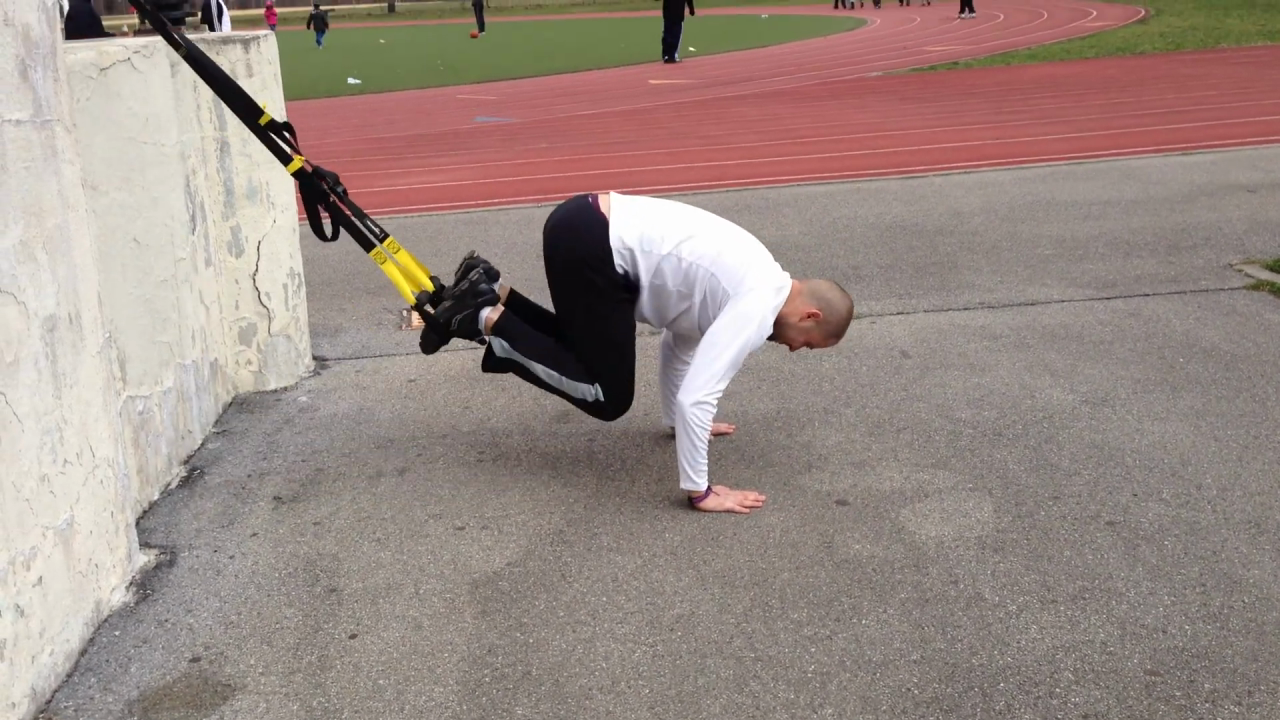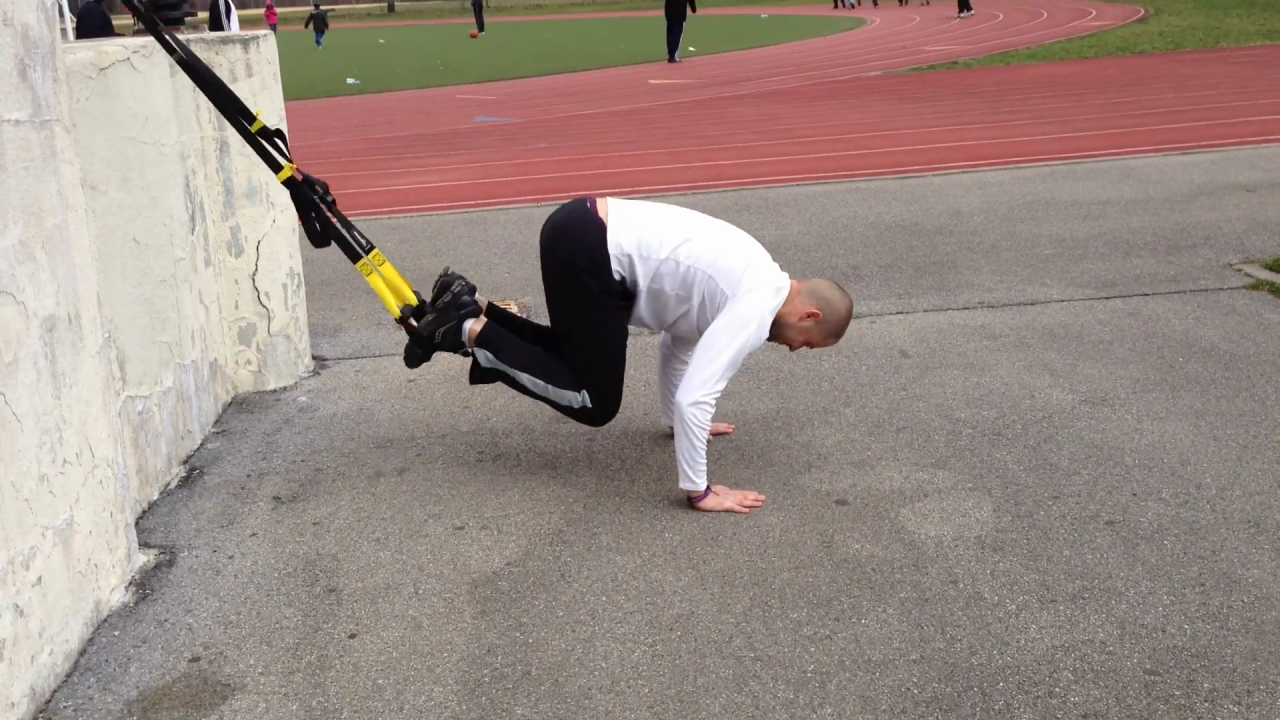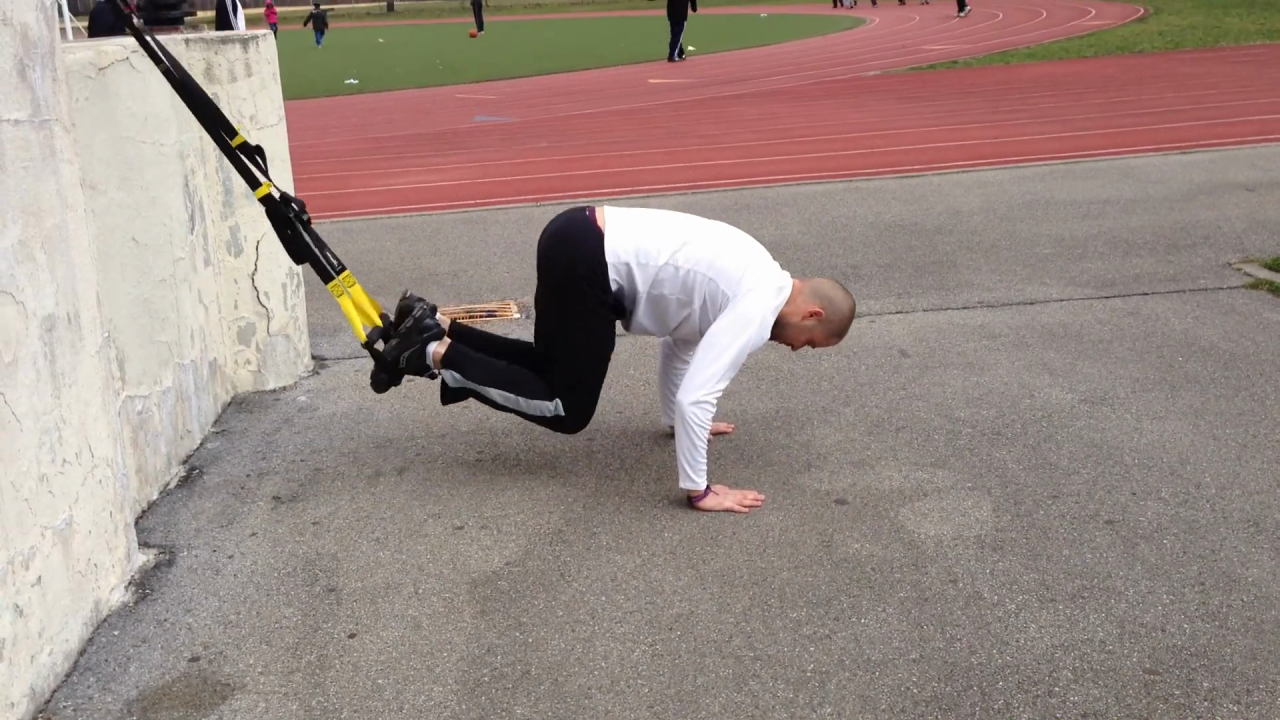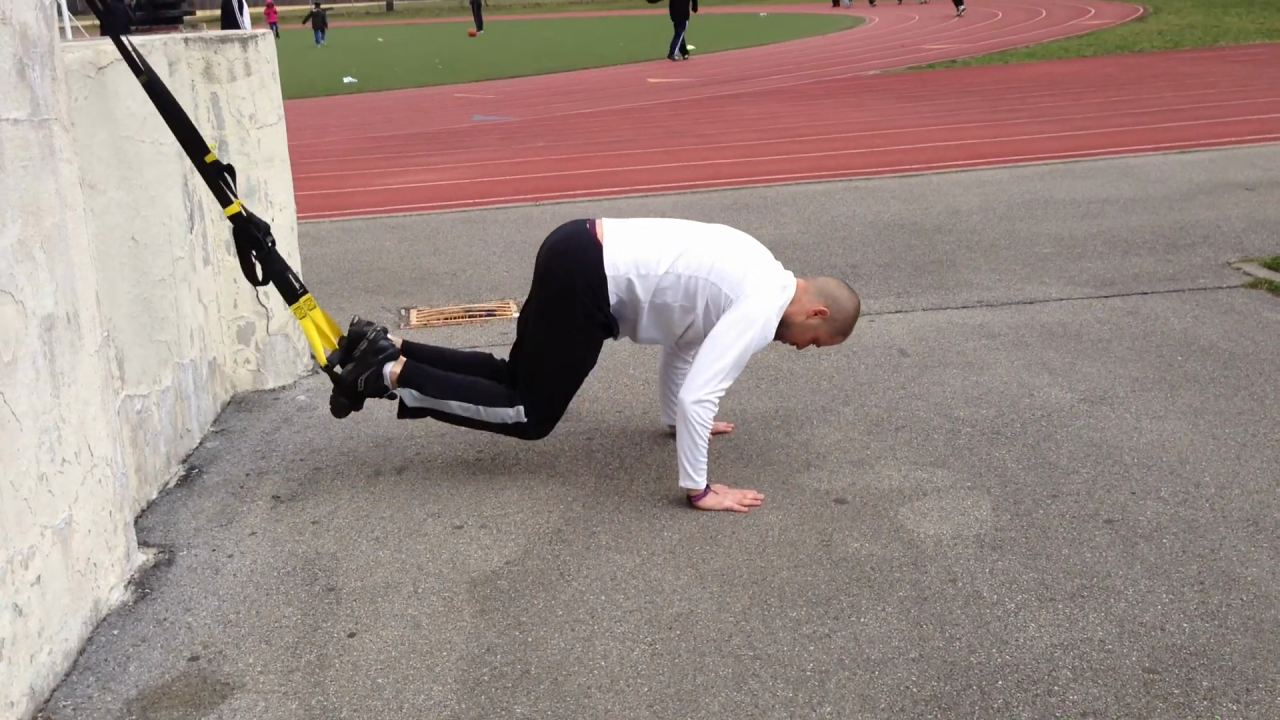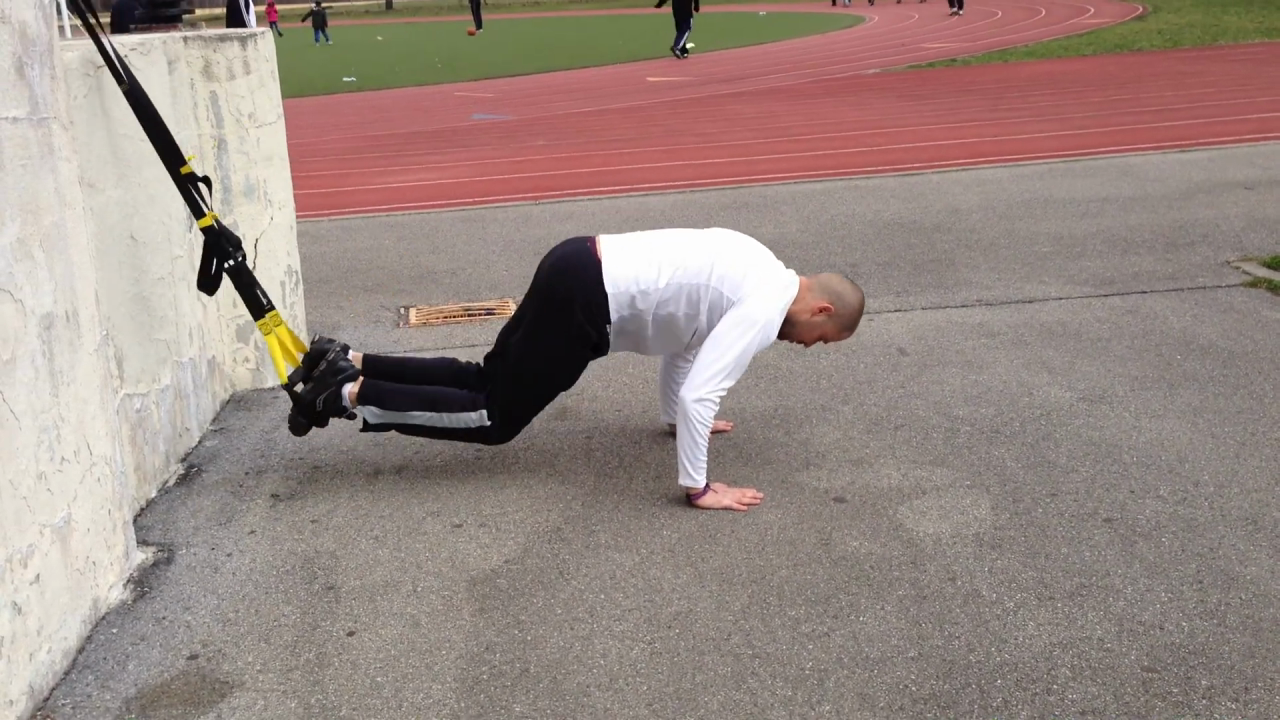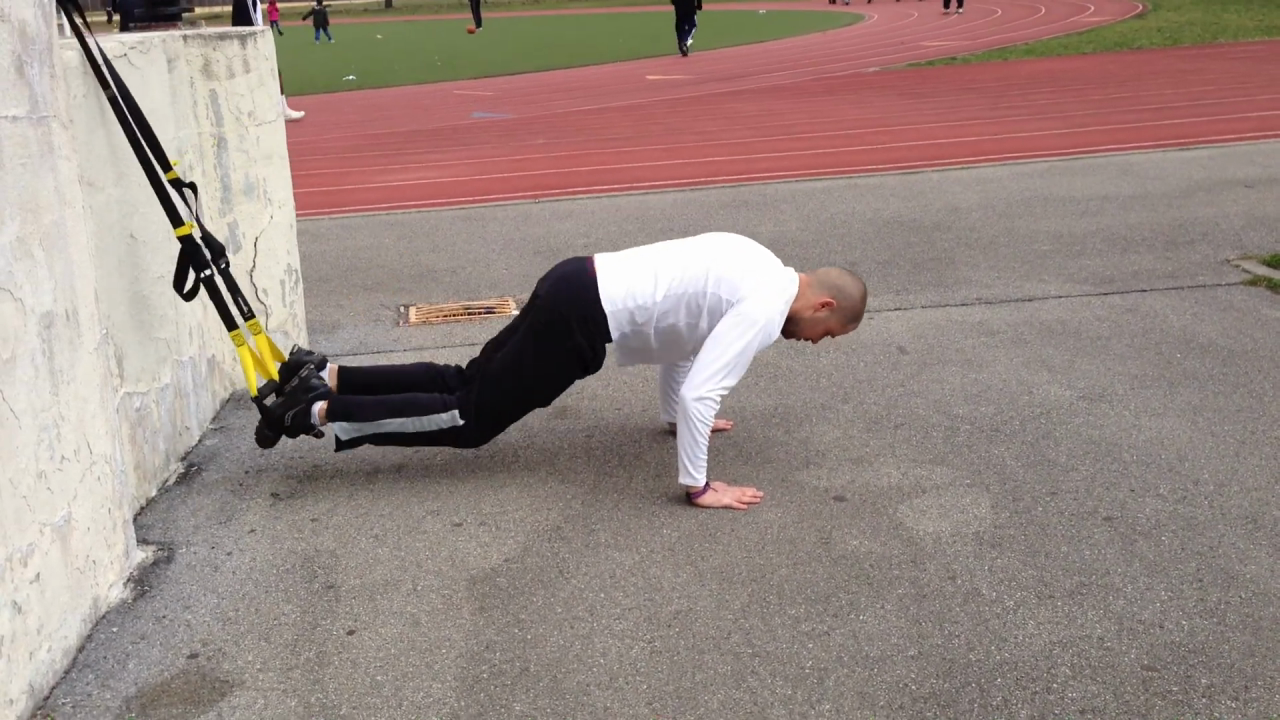
dt=0.1s
person 1, frame 1
left shoulder: (753, 278)
right shoulder: (758, 306)
left elbow: (679, 334)
right elbow: (696, 395)
left wrist: (674, 420)
right wrist: (699, 490)
left hip: (584, 221)
right hip: (590, 242)
left knee: (590, 355)
right knee: (607, 396)
left ankle: (489, 295)
right ankle: (488, 321)
person 1, frame 2
left shoulder: (751, 279)
right shoulder: (758, 307)
left elbow: (679, 336)
right elbow: (694, 396)
left wrist: (674, 420)
right wrist: (699, 490)
left hip: (581, 227)
right hip: (588, 248)
left knee: (578, 362)
right knee: (594, 403)
left ankle: (469, 309)
right ankle: (472, 331)
person 1, frame 3
left shoulder: (755, 277)
right shoulder: (758, 307)
left elbow: (683, 326)
right elbow: (695, 395)
left wrist: (675, 420)
right wrist: (698, 490)
left hip: (583, 235)
right hip: (588, 259)
left knee: (550, 371)
right knee: (566, 409)
left ankle: (432, 330)
right ankle: (437, 354)
person 1, frame 4
left shoulder: (754, 277)
right shoulder: (761, 309)
left elbow: (683, 333)
right elbow: (697, 394)
left wrist: (677, 420)
right wrist: (698, 488)
left hip: (579, 247)
right hip: (585, 275)
left knee: (520, 382)
right knee: (531, 414)
left ankle: (391, 351)
right ankle: (395, 375)
person 1, frame 5
left shoulder: (759, 271)
right shoulder: (766, 307)
left elbow: (685, 320)
right elbow: (699, 392)
left wrist: (676, 419)
right wrist: (697, 486)
left hip: (581, 268)
right hip: (586, 296)
left knee: (486, 382)
right knee: (495, 417)
left ankle: (351, 367)
right ankle: (354, 396)
person 1, frame 6
left shoulder: (756, 271)
right shoulder: (768, 307)
right elbow: (698, 392)
left wrist: (678, 417)
right wrist: (697, 485)
left hip: (577, 286)
right hip: (583, 316)
left knee: (465, 386)
right knee: (473, 419)
left ankle: (326, 379)
right ankle: (323, 410)
